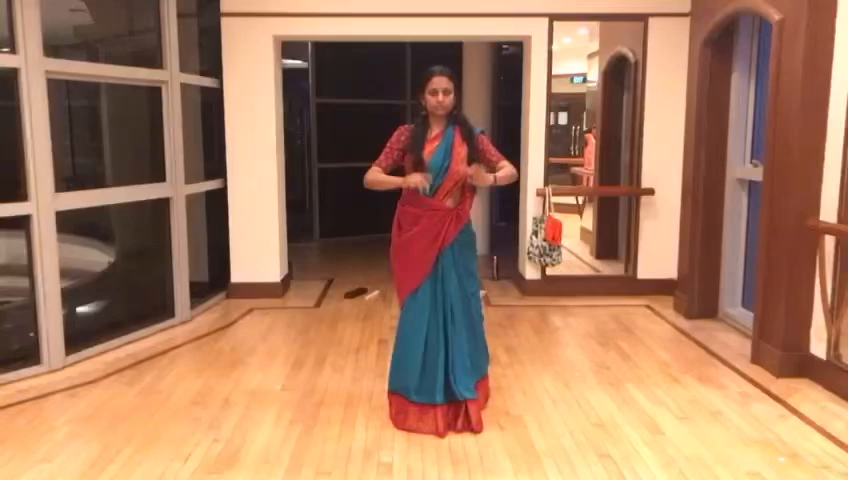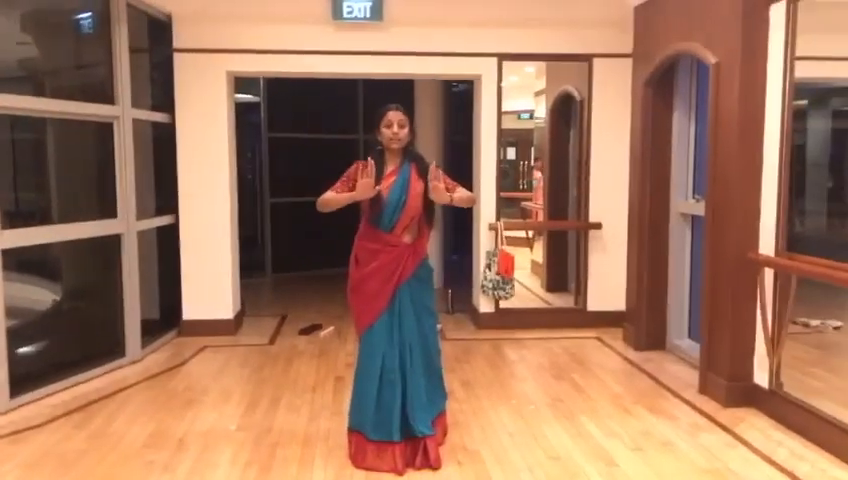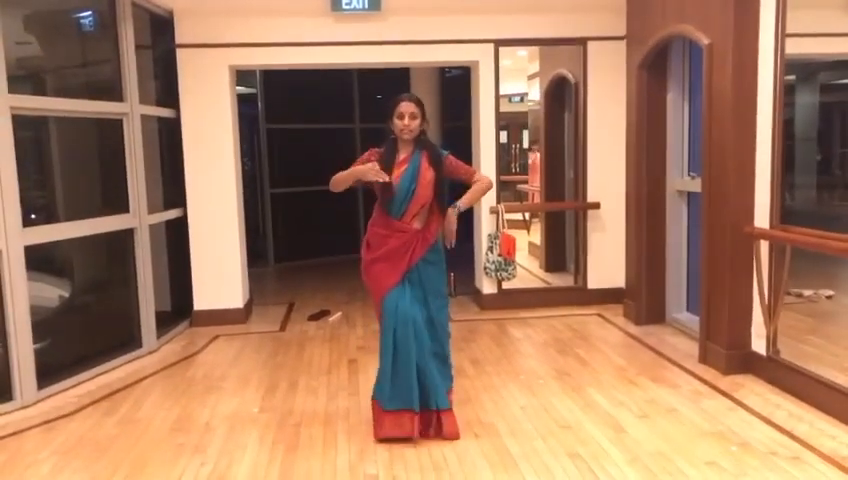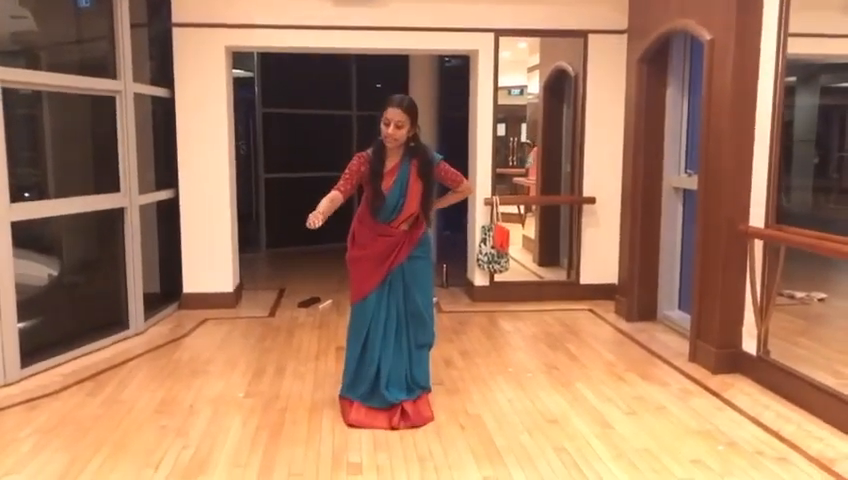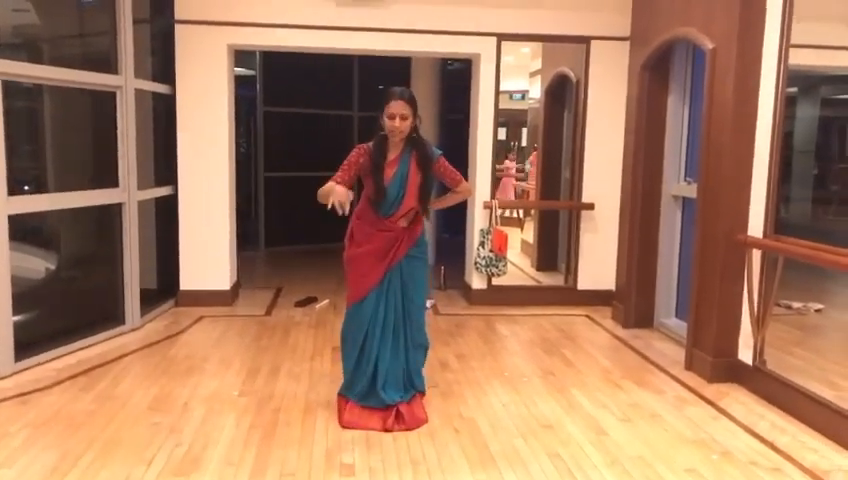
dt=1s
person 1, frame 1
left shoulder: (470, 137)
right shoulder: (406, 135)
left elbow: (510, 171)
right elbow: (370, 178)
left wrist: (487, 178)
right wrist: (404, 181)
left hip: (455, 236)
right hip: (415, 236)
left knee: (459, 309)
right knee: (419, 312)
left ankle: (460, 390)
right ankle: (419, 394)
person 1, frame 2
left shoulder: (424, 170)
right shoulder: (363, 169)
left elbow: (469, 198)
right elbow: (322, 203)
left wrist: (445, 197)
right wrist: (356, 195)
left hip: (412, 269)
right hip: (373, 269)
left knee: (416, 343)
right knee: (377, 347)
left ankle: (418, 426)
right ankle: (378, 431)
person 1, frame 3
left shoulder: (436, 159)
right shoulder: (377, 157)
left elbow: (483, 181)
right elbow: (334, 186)
left wrist: (455, 210)
right wrist: (357, 172)
left hip: (425, 252)
right hip: (387, 252)
left knee: (429, 326)
right knee: (400, 323)
left ankle: (431, 407)
right ankle: (400, 408)
person 1, frame 4
left shoulder: (426, 161)
right shoulder: (365, 161)
left elbow: (464, 188)
right elbow: (339, 192)
left wrist: (429, 208)
right wrist: (320, 212)
left hip: (411, 249)
right hip: (371, 250)
left knee: (412, 318)
right knee: (370, 319)
left ankle: (409, 393)
right ankle: (367, 392)
person 1, frame 5
left shoulder: (427, 157)
right shoulder: (365, 153)
left elbow: (464, 189)
right elbow: (322, 193)
left wrist: (426, 208)
right wrist: (336, 190)
left hip: (407, 248)
right hip: (367, 247)
left knee: (405, 319)
right knee: (366, 319)
left ankle: (402, 395)
right ankle: (362, 393)
